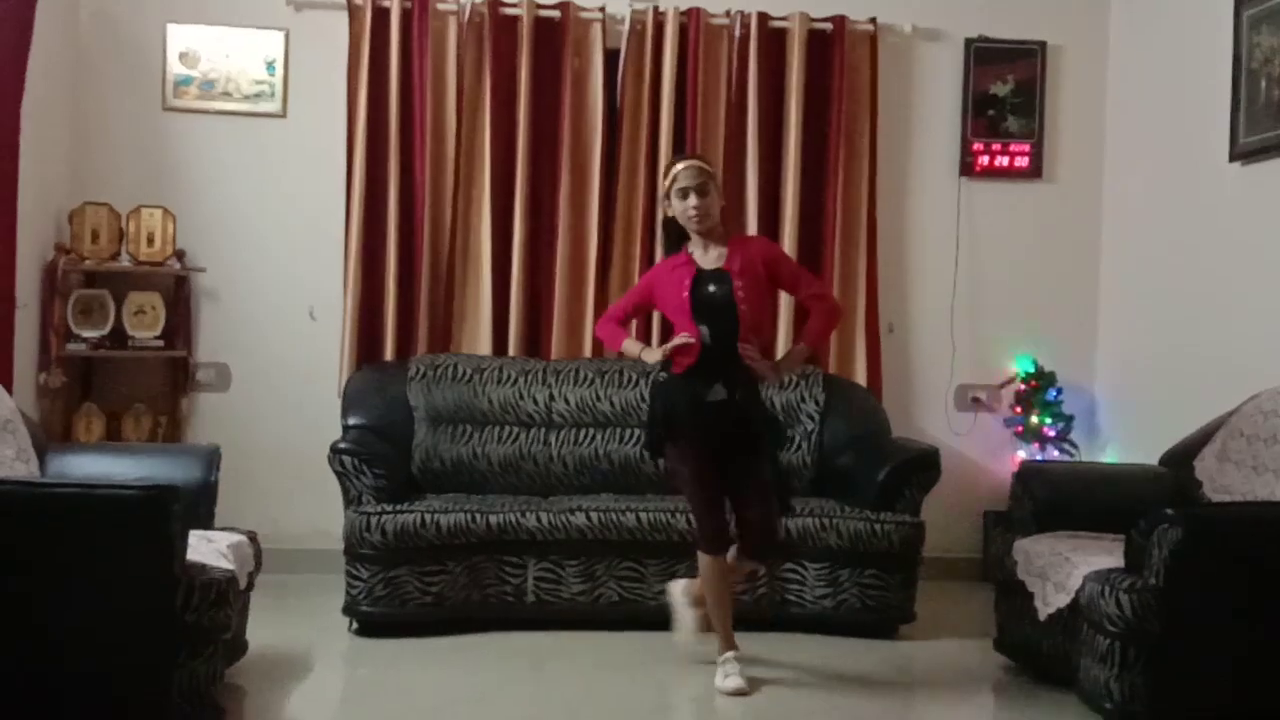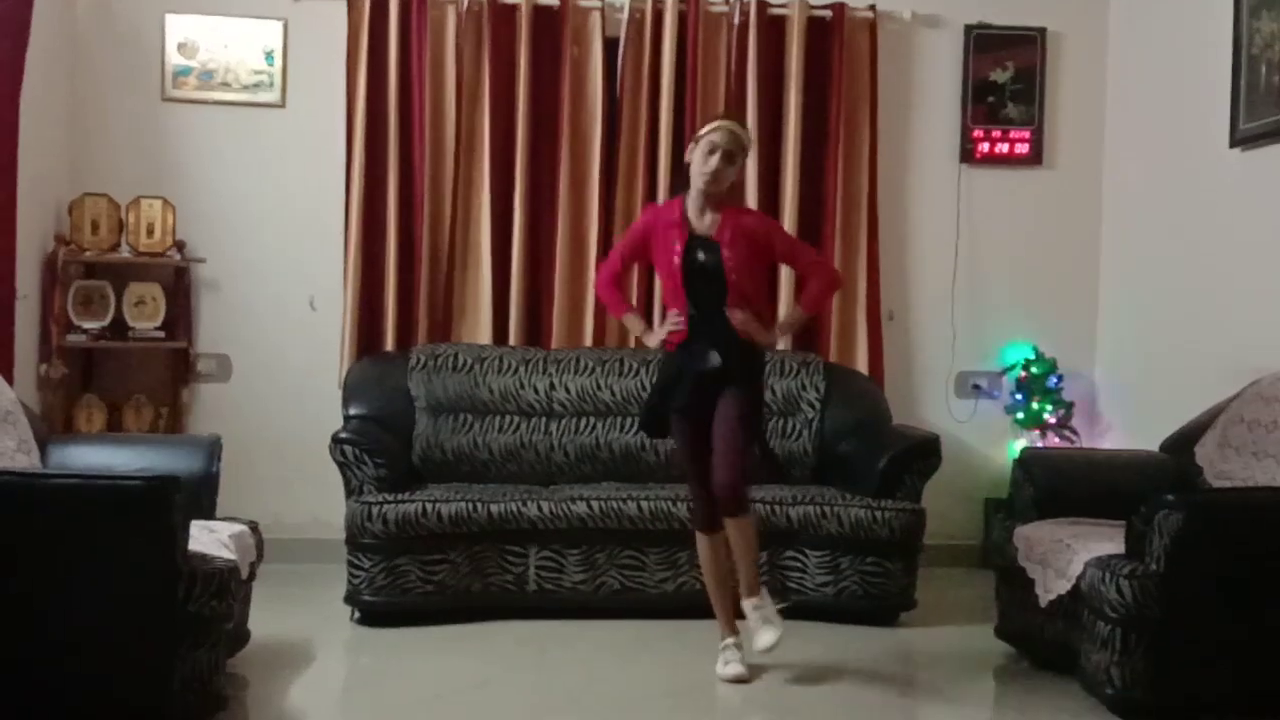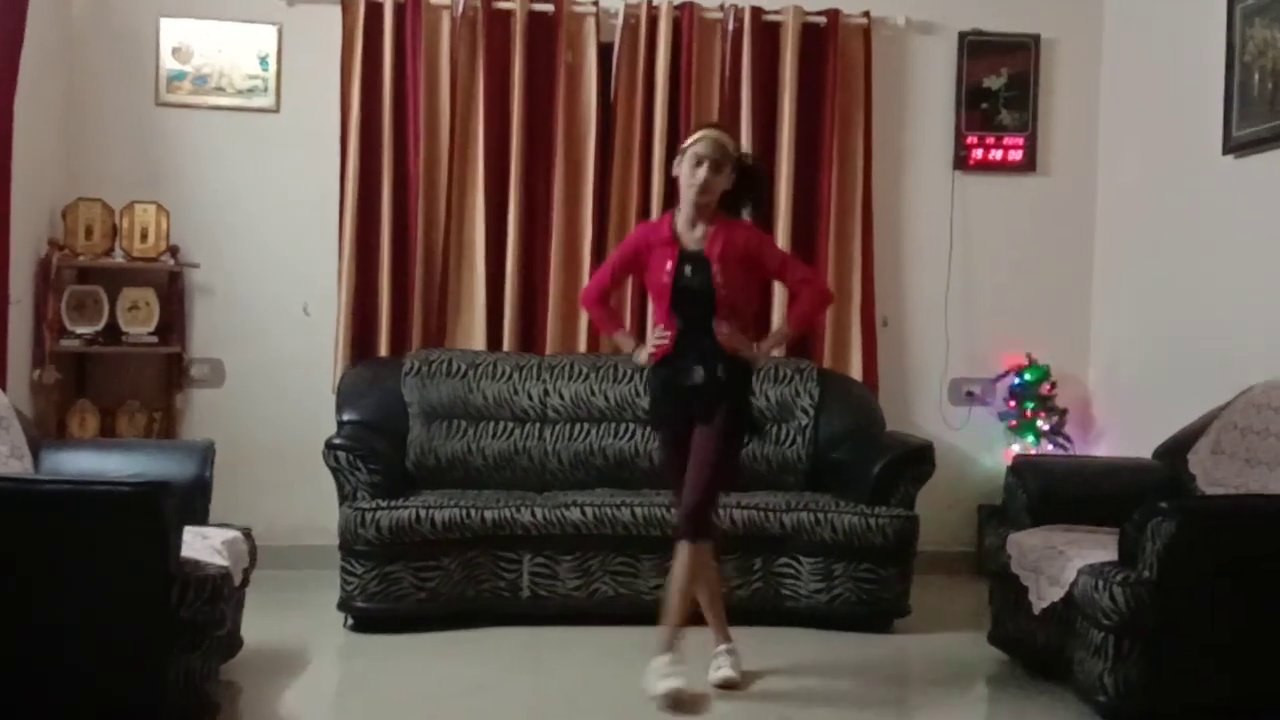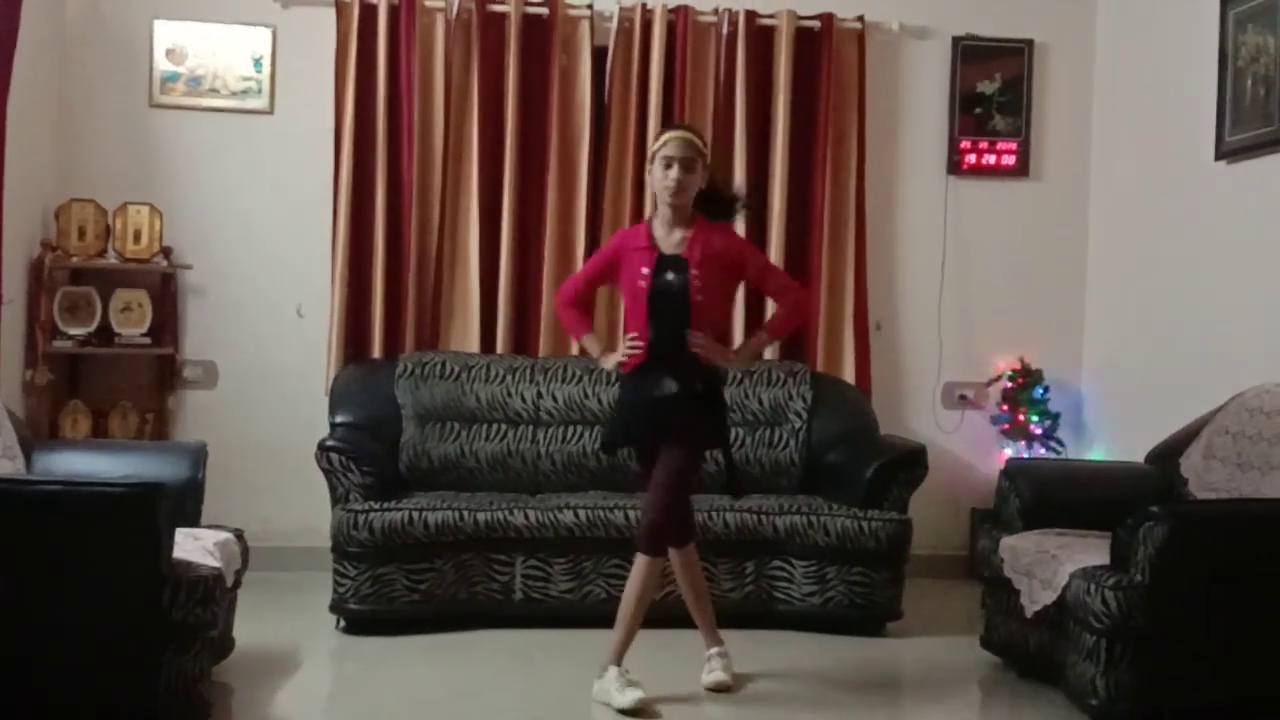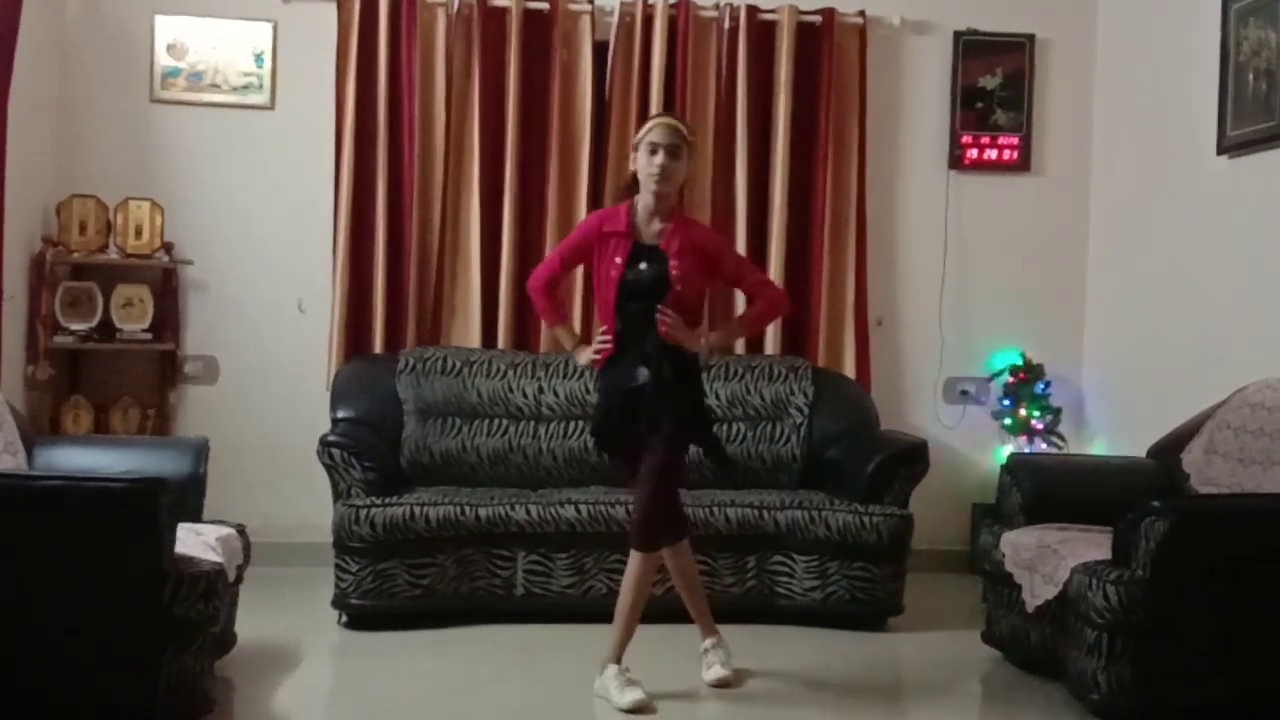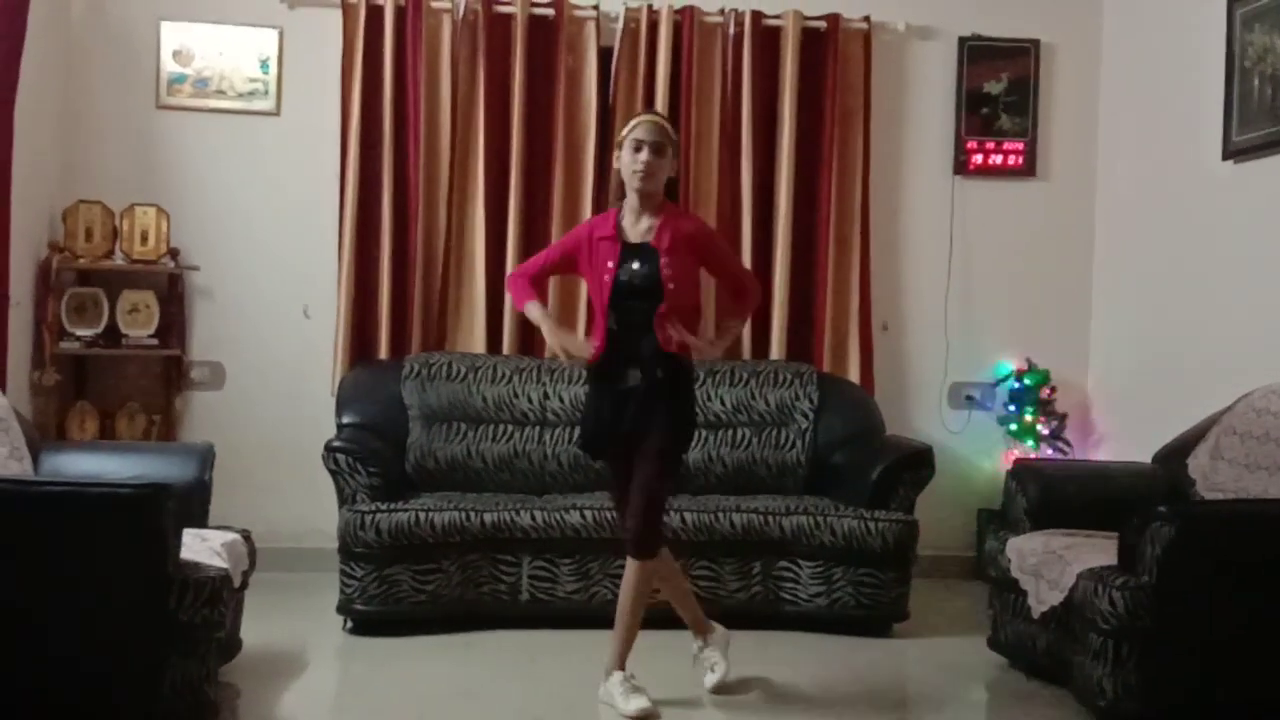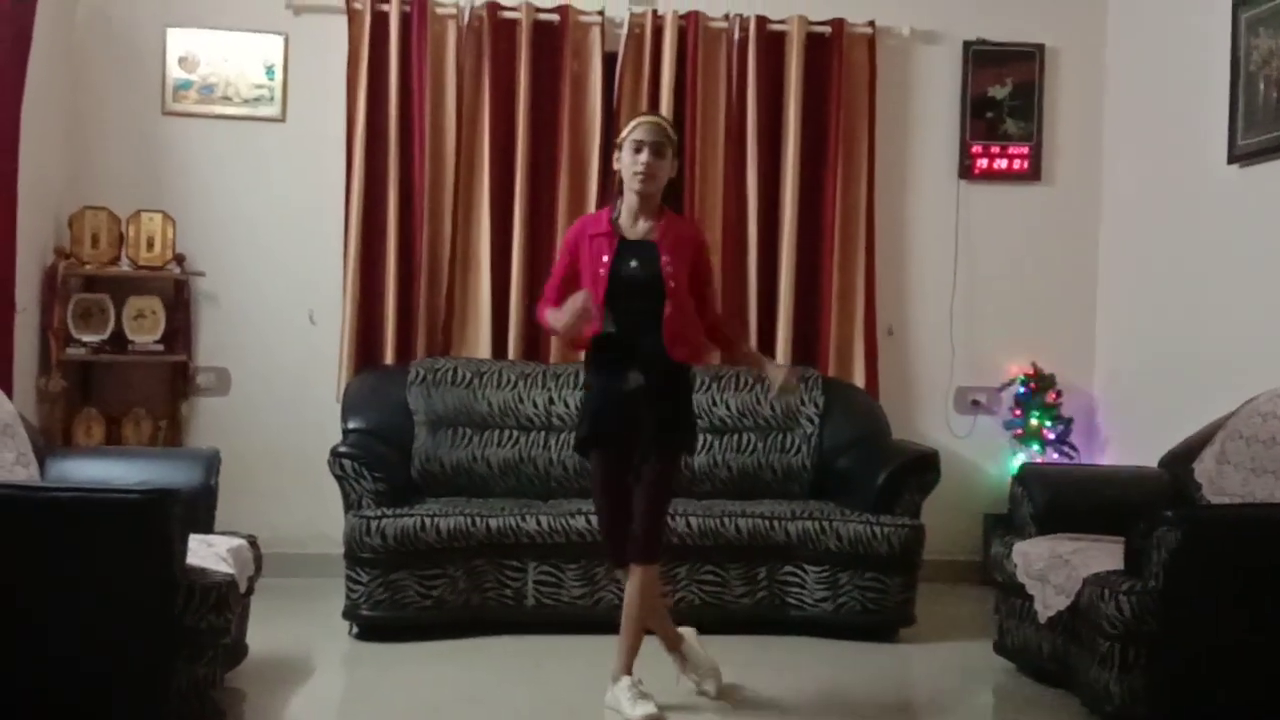
dt=0.2s
person 1, frame 1
left shoulder: (758, 253)
right shoulder: (665, 273)
left elbow: (823, 305)
right elbow: (608, 323)
left wrist: (785, 364)
right wrist: (648, 353)
left hip: (741, 405)
right hip: (684, 404)
left knee: (761, 535)
right knee: (712, 528)
left ankle: (695, 592)
right ankle: (726, 652)
person 1, frame 2
left shoulder: (751, 225)
right shoulder: (657, 222)
left elbow: (823, 274)
right elbow: (607, 279)
left wrist: (778, 331)
right wrist: (646, 333)
left hip: (738, 370)
right hip: (686, 372)
left knee: (728, 482)
right knee: (704, 504)
left ankle: (753, 592)
right ankle: (728, 636)
person 1, frame 3
left shoulder: (744, 238)
right shoulder: (649, 237)
left elbow: (814, 291)
right elbow: (595, 295)
left wrist: (764, 347)
right wrist: (634, 348)
left hip: (723, 385)
right hip: (672, 383)
left knee: (693, 514)
right knee: (692, 514)
left ankle: (665, 654)
right ankle: (722, 643)
person 1, frame 4
left shoulder: (723, 243)
right shoulder: (627, 244)
left elbow: (794, 299)
right elbow: (569, 299)
left wrist: (741, 354)
right wrist: (604, 356)
left hip: (695, 399)
right hip: (643, 395)
left knee: (653, 527)
right knee: (674, 527)
left ankle: (611, 668)
right ankle: (714, 645)
person 1, frame 5
left shoulder: (699, 239)
right shoulder: (601, 227)
left elbow: (771, 298)
right elbow: (540, 283)
left wrist: (711, 340)
right wrist: (576, 347)
left hip: (673, 387)
right hip: (620, 385)
left knee: (645, 523)
right knee: (664, 519)
left ankle: (612, 666)
right ankle: (711, 636)
person 1, frame 6
left shoulder: (690, 232)
right shoulder: (592, 235)
left elbow: (747, 291)
right elbow: (522, 279)
left wrist: (717, 343)
right wrist: (553, 332)
left hip: (665, 391)
right hip: (610, 389)
left knee: (640, 530)
right knee: (640, 530)
right ankle: (705, 631)
person 1, frame 7
left shoulder: (685, 236)
right shoulder: (586, 233)
left elbow: (707, 323)
right elbow: (548, 307)
left wrist: (760, 363)
right wrist: (568, 315)
left hip: (664, 393)
right hip: (607, 390)
left knee: (645, 536)
right knee: (616, 537)
right ankle: (675, 641)
